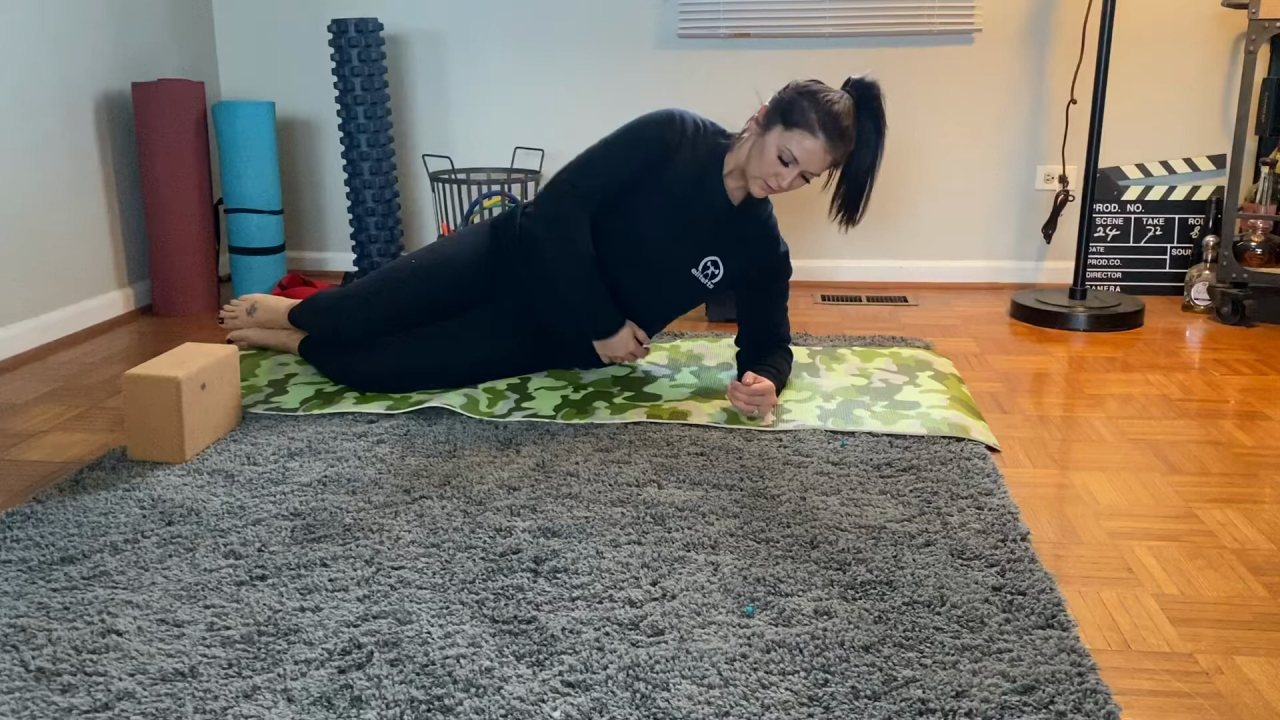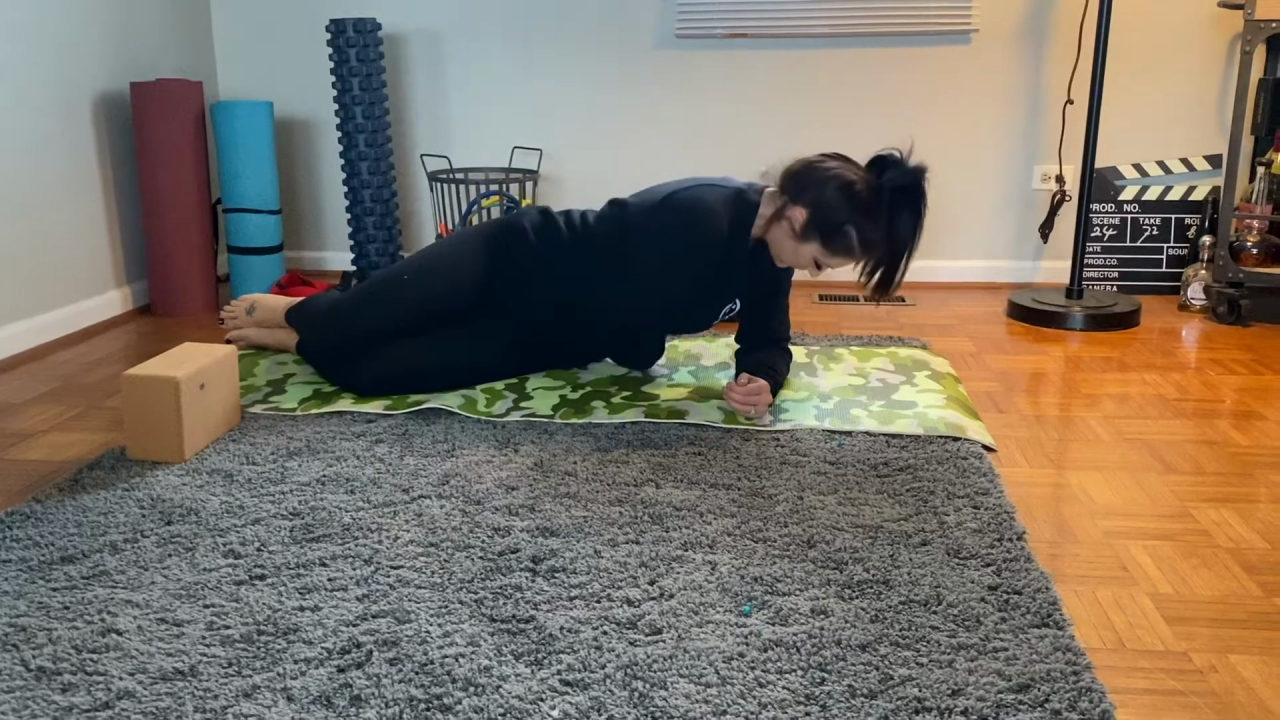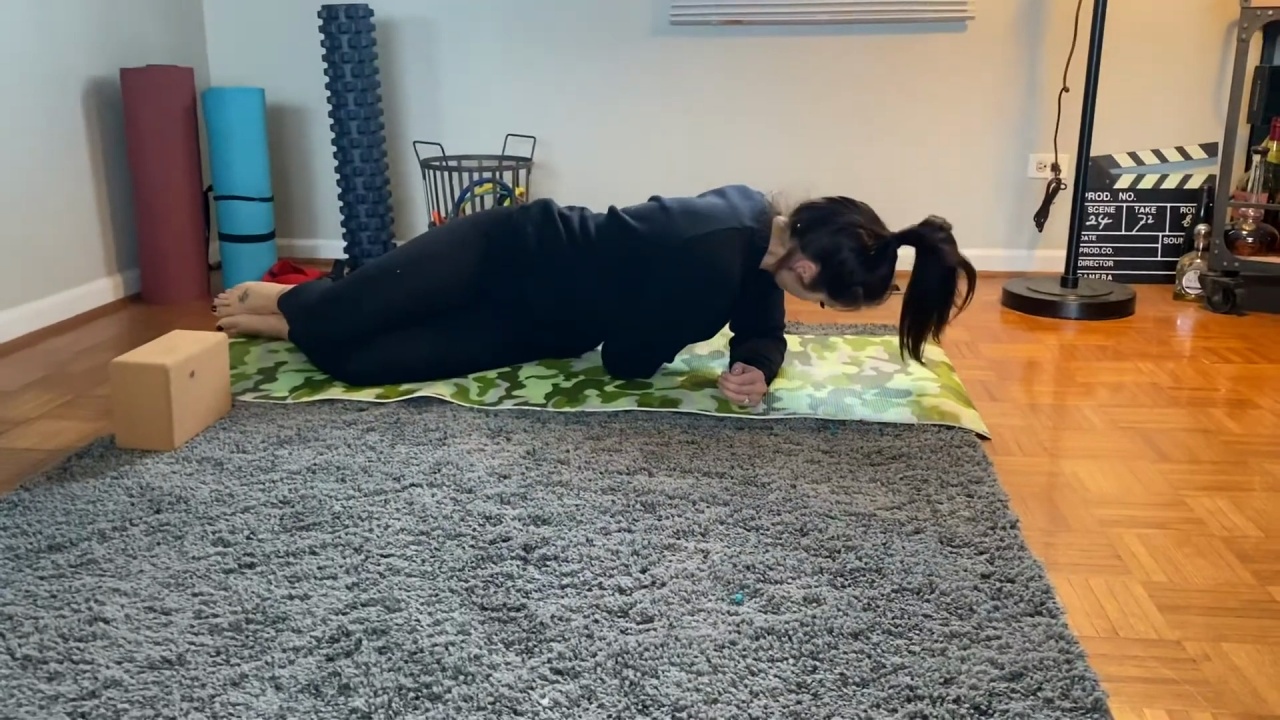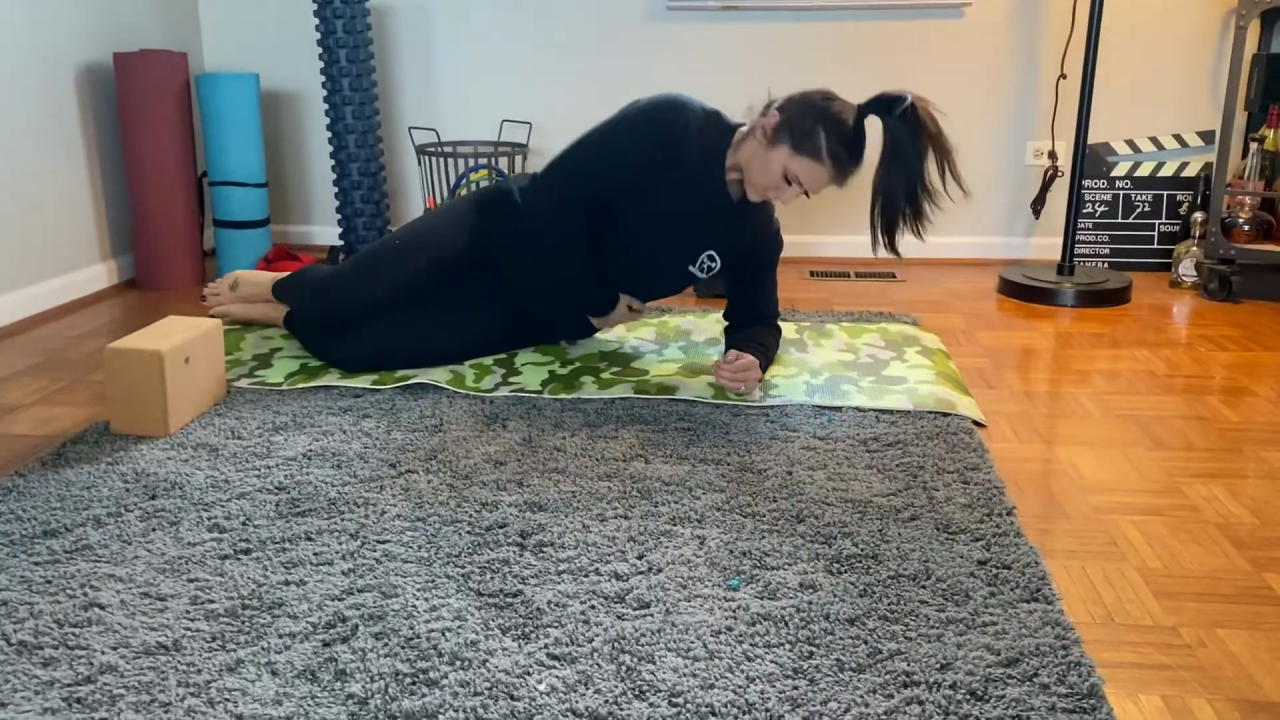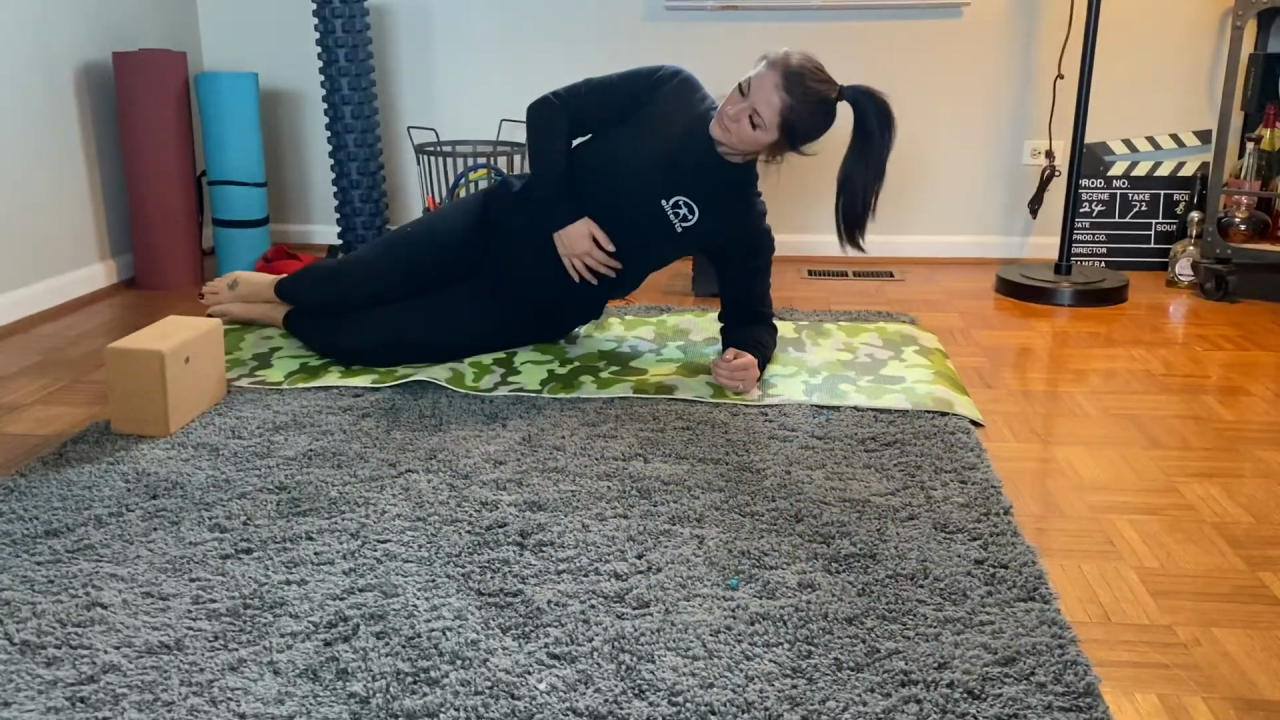
dt=1s
person 1, frame 1
left shoulder: (762, 248)
right shoulder: (674, 137)
left elbow: (768, 342)
right elbow: (562, 198)
left wrist: (762, 380)
right wrist: (603, 325)
left hip: (553, 340)
right hip: (514, 258)
left knee: (368, 369)
right knee: (352, 322)
left ankle: (291, 344)
right ankle: (285, 312)
person 1, frame 2
left shoulder: (765, 257)
right shoulder: (700, 217)
left elbow: (767, 342)
right elbow: (631, 337)
left wrist: (760, 381)
right wrist: (653, 352)
left hip: (545, 340)
right hip: (507, 263)
left knee: (363, 373)
right knee: (348, 326)
left ankle: (287, 338)
right ankle: (287, 311)
person 1, frame 3
left shoulder: (758, 223)
right shoulder: (712, 262)
left elbow: (762, 331)
right elbow: (629, 360)
left wrist: (753, 370)
right wrist: (666, 333)
right hip: (505, 254)
right knee: (344, 319)
left ankle: (279, 322)
right ankle: (276, 301)
person 1, frame 4
left shoulder: (754, 233)
right shoulder: (673, 127)
left elbow: (757, 319)
right elbow: (555, 192)
left wrist: (749, 358)
right wrist: (598, 300)
left hip: (541, 312)
right hip: (498, 231)
left knee: (355, 350)
right knee: (341, 301)
left ankle: (272, 316)
right ankle: (274, 287)
person 1, frame 5
left shoulder: (741, 221)
right shoulder: (672, 91)
left elbow: (752, 316)
right elbow: (551, 111)
left wrist: (746, 358)
right wrist: (562, 215)
left hip: (538, 307)
right hip: (502, 221)
left knee: (359, 341)
right knee: (355, 284)
left ankle: (279, 317)
right ankle: (272, 285)
